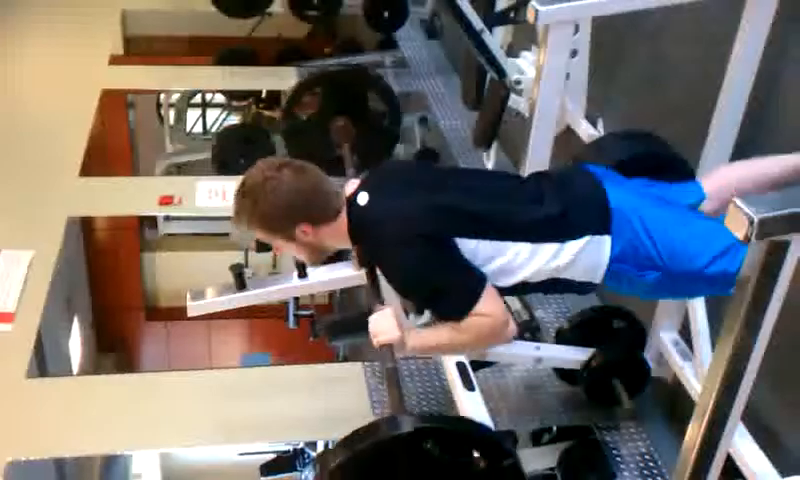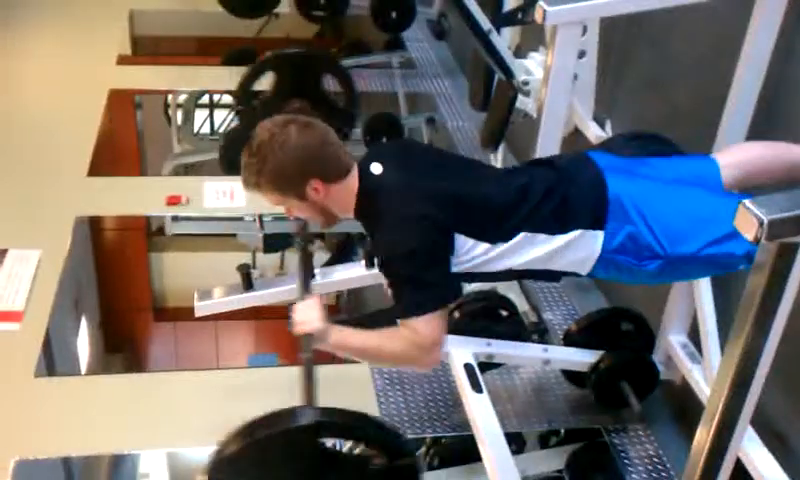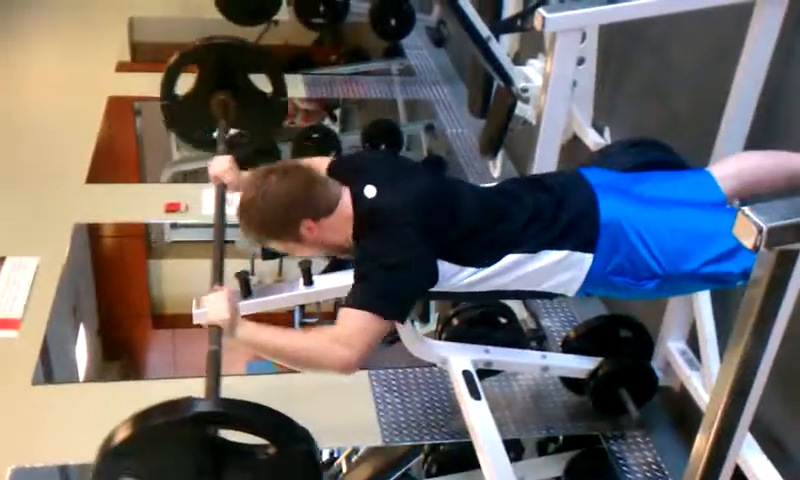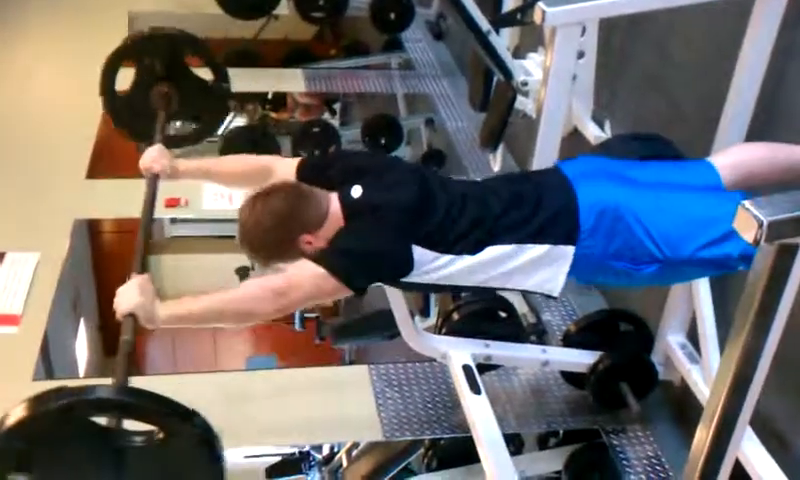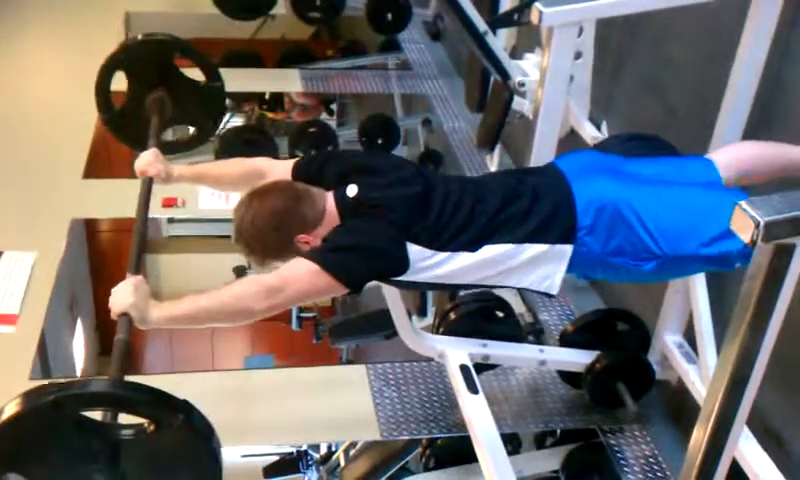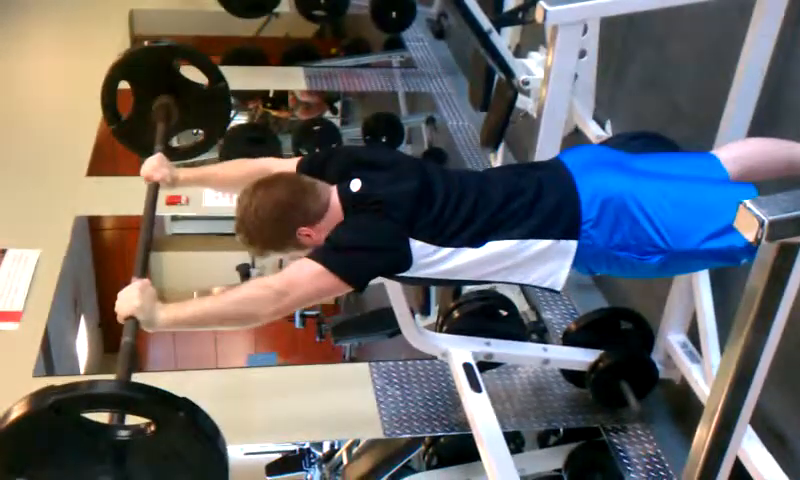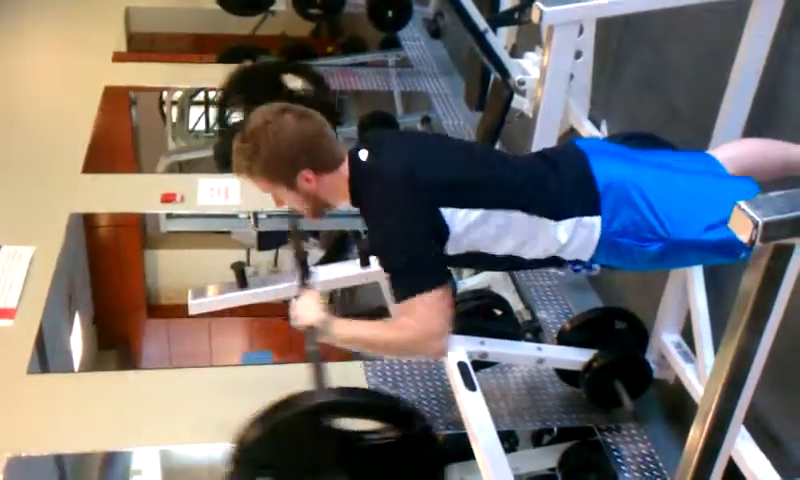
dt=0.4s
person 1, frame 1
left shoulder: (403, 252)
right shoulder: (373, 183)
left elbow: (497, 326)
left wrist: (408, 340)
right wrist: (333, 187)
left hip: (609, 243)
right hip: (582, 193)
left knee: (742, 258)
right knee: (702, 205)
person 1, frame 2
left shoulder: (403, 234)
right shoulder: (380, 158)
left elbow: (423, 349)
left wrist: (326, 334)
right wrist: (284, 159)
left hip: (608, 229)
right hip: (583, 180)
right knee: (725, 175)
person 1, frame 3
left shoulder: (393, 249)
right shoulder: (366, 174)
left elbow: (343, 351)
right elbow: (317, 169)
left wrist: (238, 327)
right wrist: (246, 180)
left hip: (597, 247)
right hip: (578, 195)
right knee: (719, 185)
person 1, frame 4
left shoulder: (373, 240)
right shoulder: (351, 171)
left elbow: (275, 297)
right elbow: (270, 168)
left wrist: (157, 310)
right wrist: (180, 166)
left hip: (583, 232)
right hip: (568, 187)
left knee: (743, 226)
right knee: (717, 177)
person 1, frame 5
left shoulder: (370, 237)
right shoulder: (346, 171)
left elbow: (271, 294)
right elbow: (265, 170)
left wrist: (153, 311)
right wrist: (175, 171)
left hip: (583, 229)
right hip: (567, 180)
left knee: (743, 226)
right knee: (717, 174)
person 1, frame 6
left shoulder: (372, 231)
right shoulder: (344, 167)
left elbow: (268, 296)
right elbow: (270, 174)
left wrist: (156, 312)
right wrist: (182, 174)
left hip: (591, 223)
right hip: (573, 176)
left knee: (740, 223)
right knee: (720, 173)
person 1, frame 7
left shoulder: (396, 217)
right shoulder: (368, 150)
left elbow: (430, 338)
left wrist: (329, 327)
right wrist: (269, 160)
left hip: (600, 217)
right hip: (583, 169)
right knee: (717, 172)
